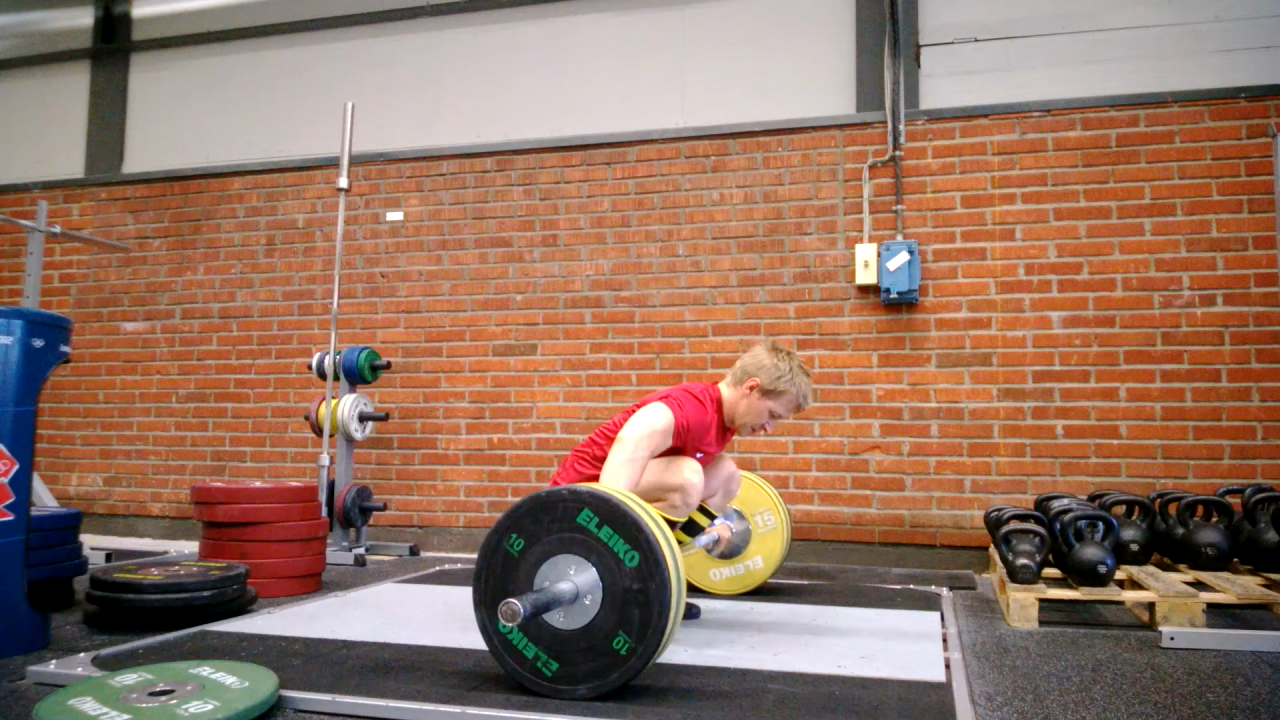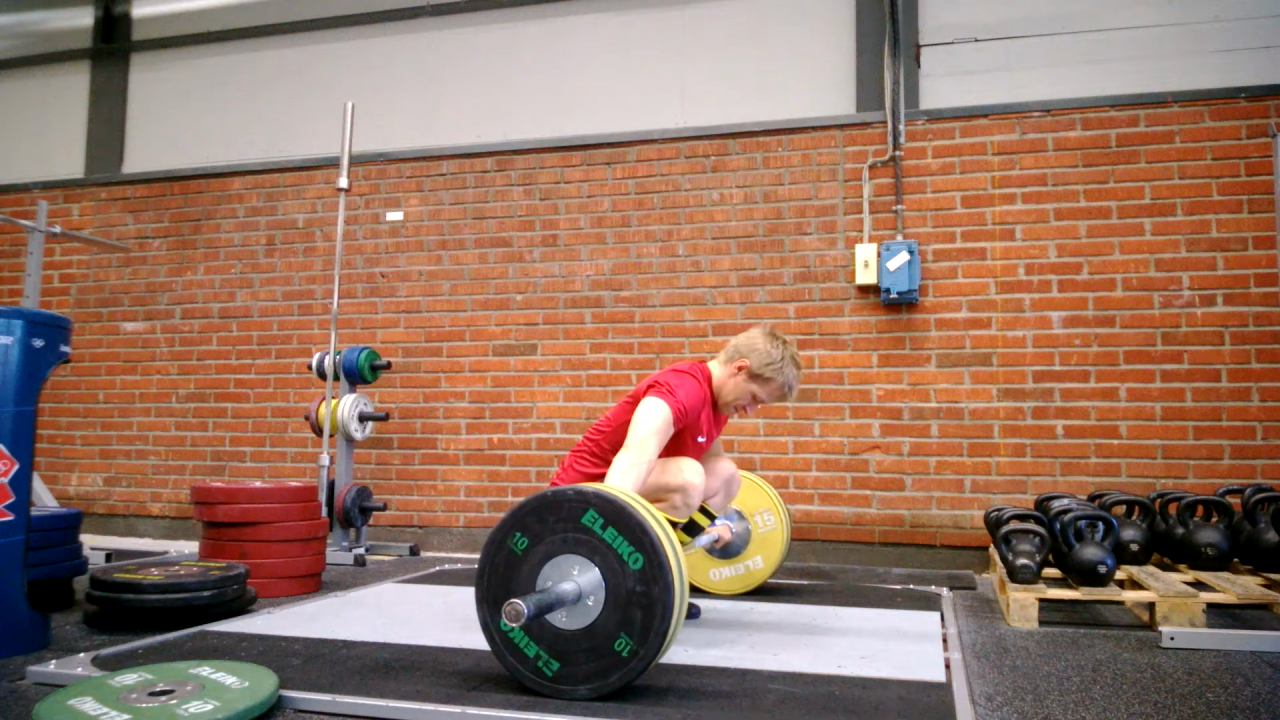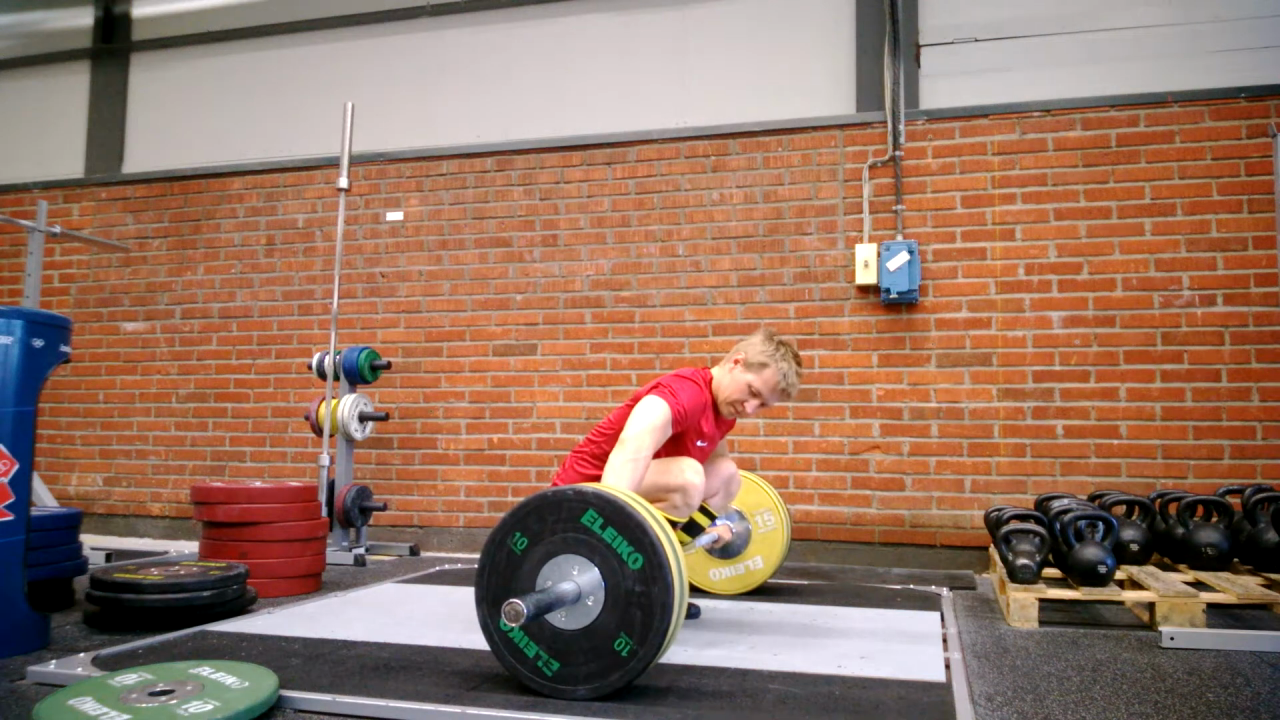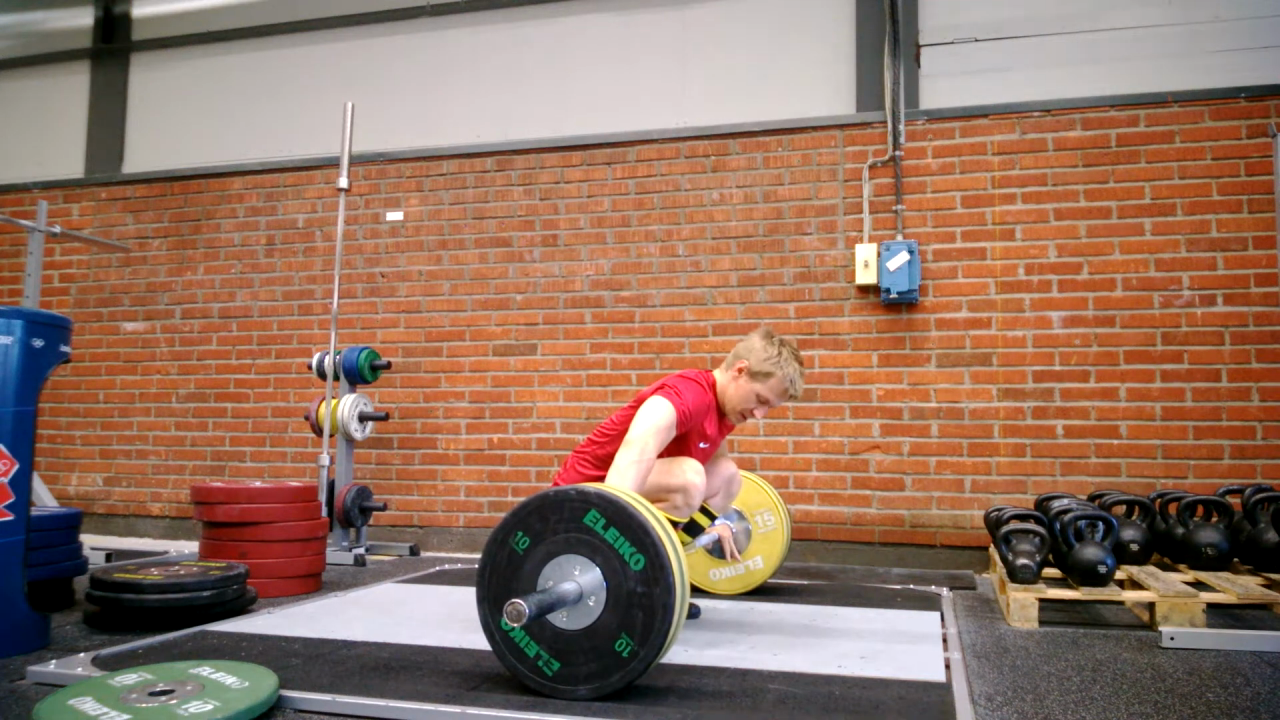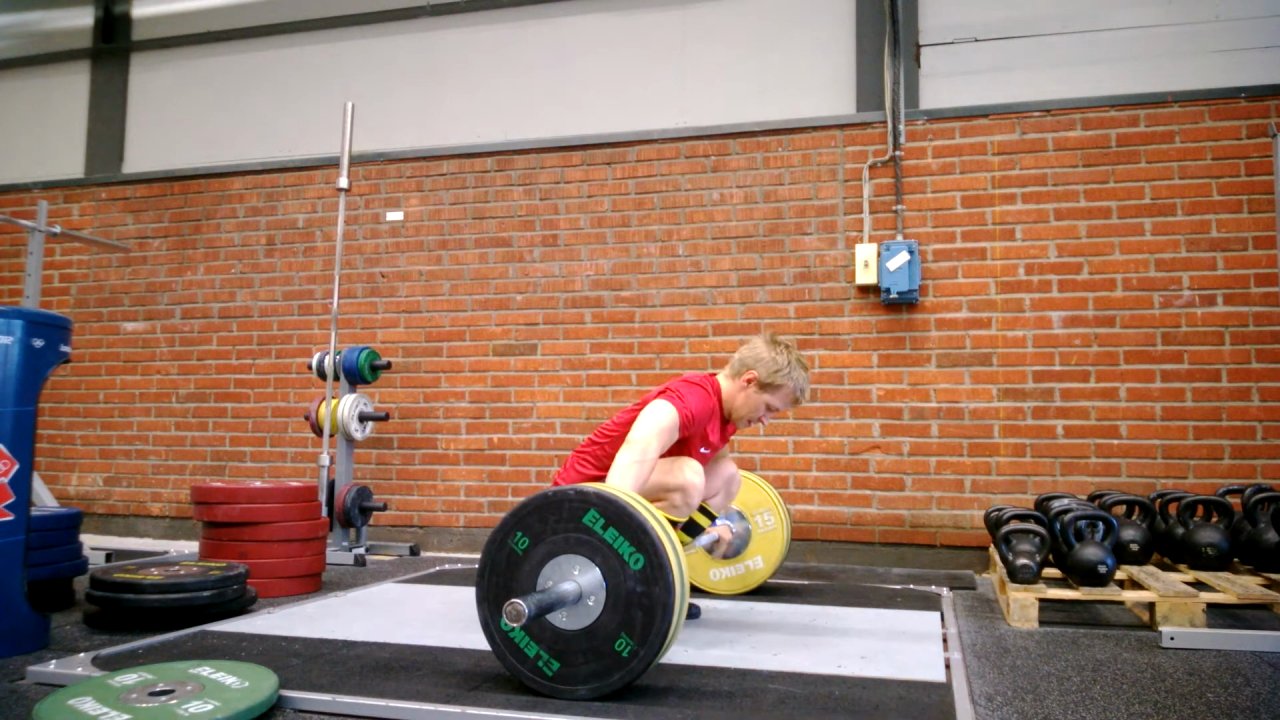
dt=0.7s
person 1, frame 1
left shoulder: (723, 412)
right shoulder: (693, 408)
right elbow: (629, 444)
left wrist: (709, 521)
left hip: (619, 493)
left knee: (725, 473)
right knee: (685, 476)
person 1, frame 2
left shoulder: (717, 394)
right shoulder: (682, 388)
left elbow: (711, 456)
right elbow: (636, 453)
left wrist: (710, 520)
left knee: (726, 475)
right knee: (687, 478)
person 1, frame 3
left shoulder: (724, 403)
right shoulder: (684, 393)
left elbow: (714, 456)
right elbow: (629, 452)
left wrist: (711, 520)
left knee: (726, 474)
right knee: (687, 477)
person 1, frame 4
left shoulder: (725, 404)
right shoulder: (687, 395)
left elbow: (714, 457)
right elbow: (635, 454)
left wrist: (712, 521)
left knee: (727, 476)
right knee: (687, 478)
person 1, frame 5
left shoulder: (723, 406)
right shoulder: (690, 399)
left elbow: (712, 457)
right elbow: (633, 458)
left wrist: (710, 521)
left knee: (726, 475)
right knee: (686, 478)
